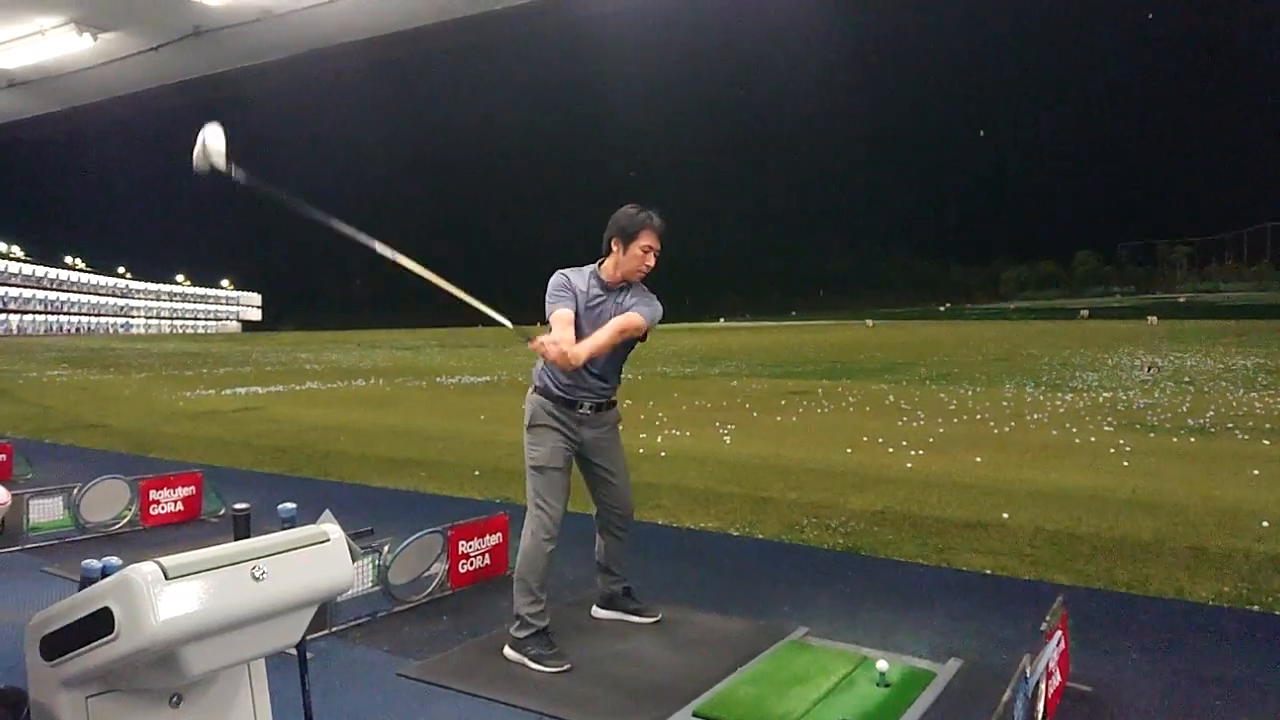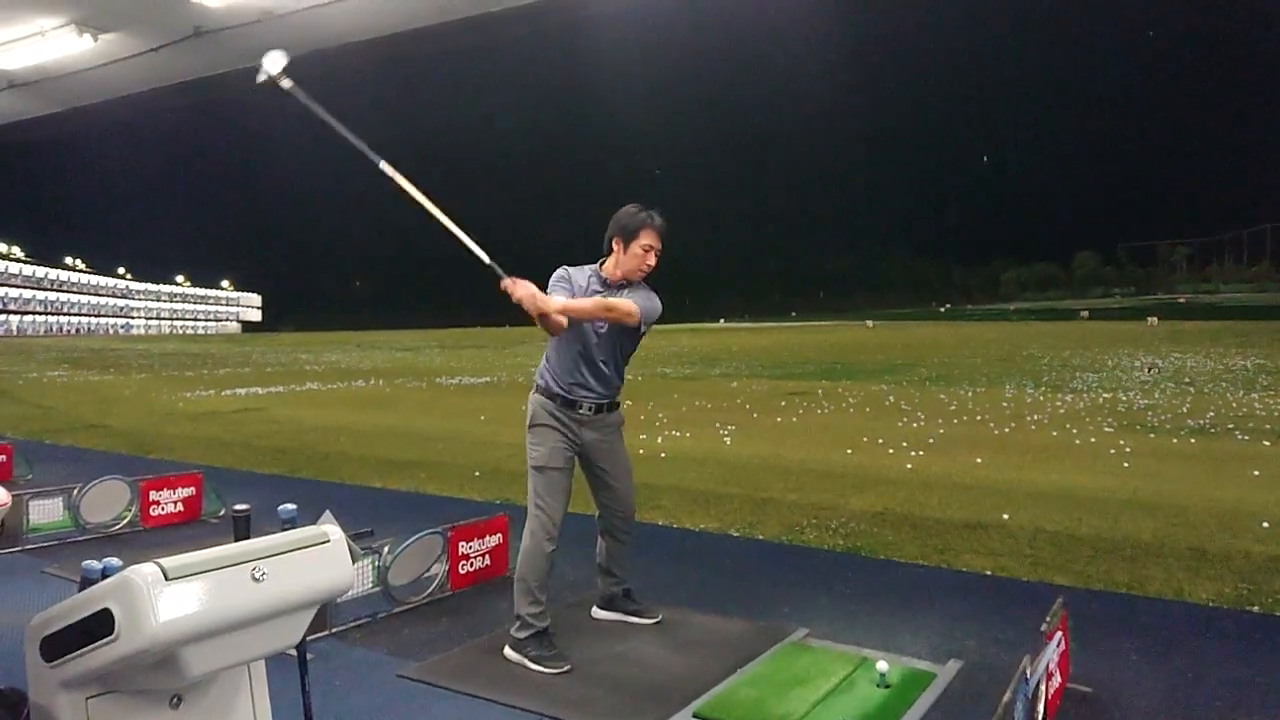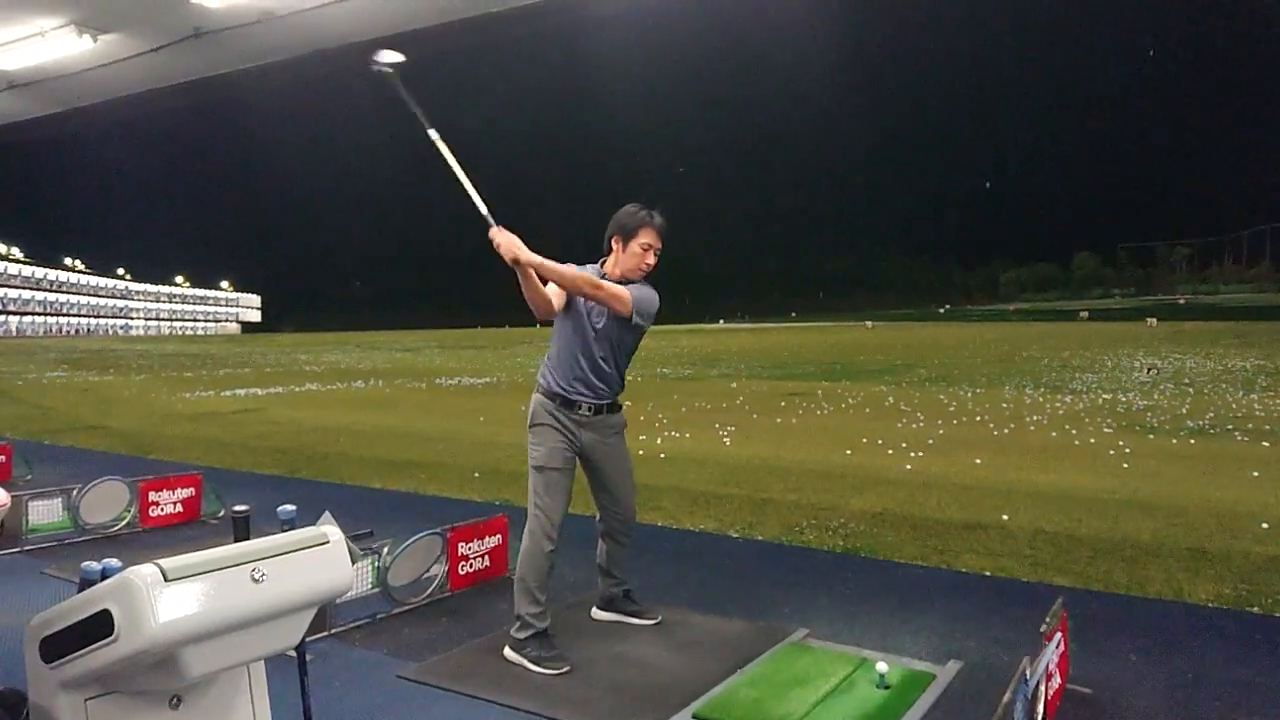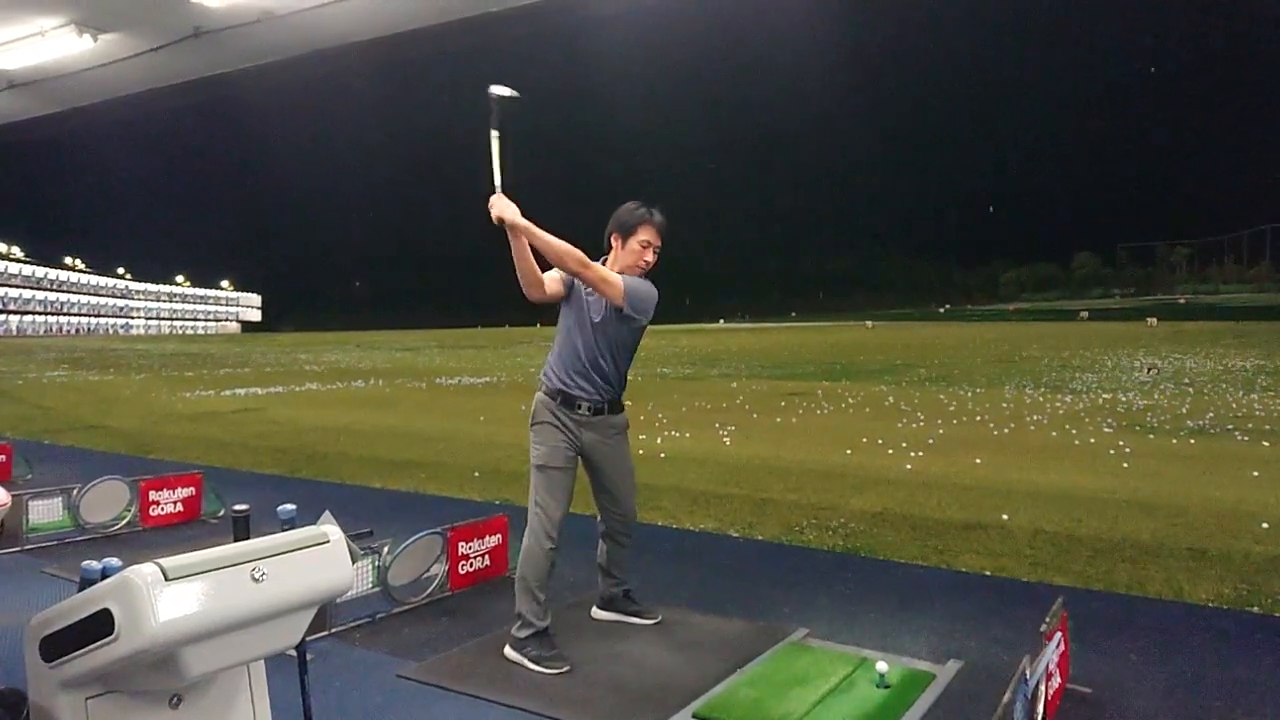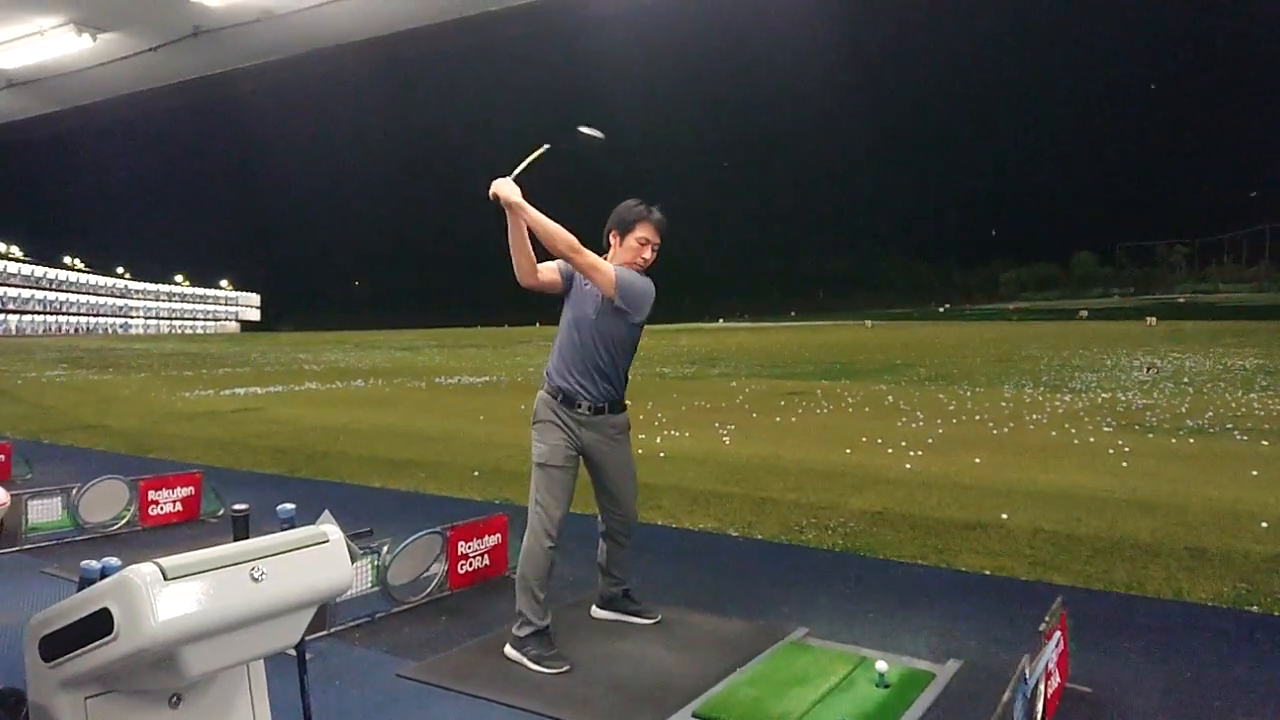
dt=0.2s
person 1, frame 1
left shoulder: (647, 304)
right shoulder: (566, 281)
left elbow: (618, 329)
right elbow: (562, 330)
left wrist: (577, 355)
right wrist: (559, 347)
left hip: (601, 415)
right hip: (552, 411)
left knee: (618, 510)
right knee: (545, 520)
left ankle: (612, 596)
right ankle: (525, 633)
person 1, frame 2
left shoulder: (646, 302)
right shoulder: (568, 277)
left elbow: (608, 310)
right elbow: (553, 324)
left wrist: (551, 304)
right wrist: (545, 311)
left hip: (603, 417)
right hip: (554, 412)
left knee: (620, 511)
right knee: (546, 521)
left ankle: (613, 597)
right ankle: (526, 633)
person 1, frame 3
left shoulder: (645, 298)
right shoulder: (567, 275)
left elbow: (594, 290)
right elbow: (547, 308)
left wrist: (532, 258)
right wrist: (525, 270)
left hip: (606, 419)
right hip: (555, 412)
left knee: (620, 513)
right knee: (545, 522)
left ankle: (612, 597)
right ankle: (525, 635)
person 1, frame 4
left shoulder: (644, 294)
right shoulder: (572, 279)
left elbow: (583, 268)
right elbow: (539, 290)
left wrist: (523, 225)
right wrist: (514, 234)
left hip: (607, 419)
right hip: (557, 412)
left knee: (621, 515)
right knee: (546, 522)
left ankle: (612, 597)
right ankle: (526, 634)
person 1, frame 5
left shoulder: (641, 290)
right shoulder: (577, 273)
left elbow: (574, 251)
right elbow: (530, 276)
left wrist: (520, 203)
right wrist: (512, 214)
left hip: (609, 419)
right hip: (558, 411)
left knee: (622, 515)
right knee: (546, 522)
left ankle: (611, 596)
right ankle: (526, 633)
